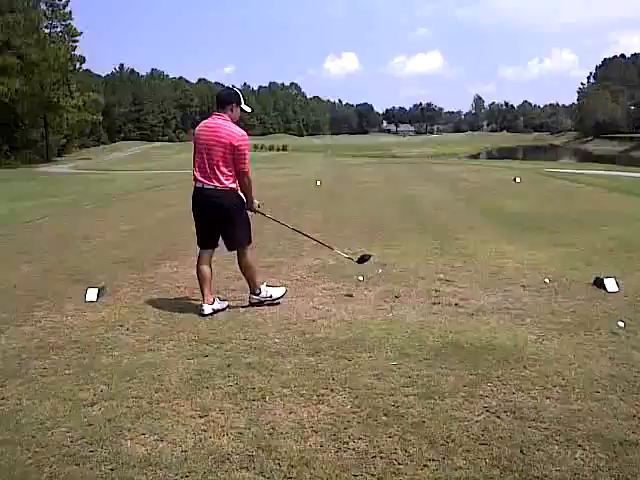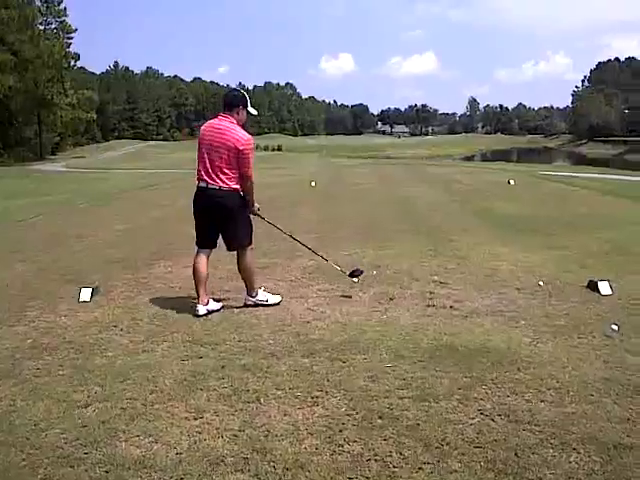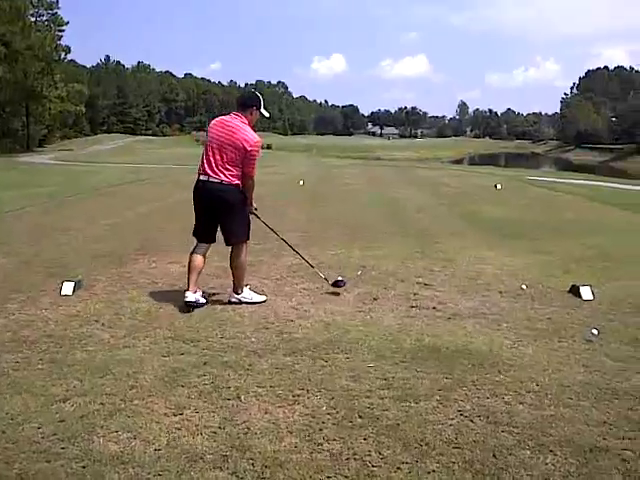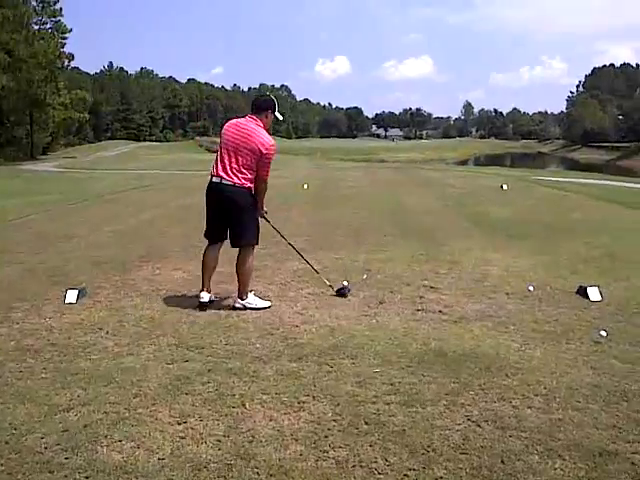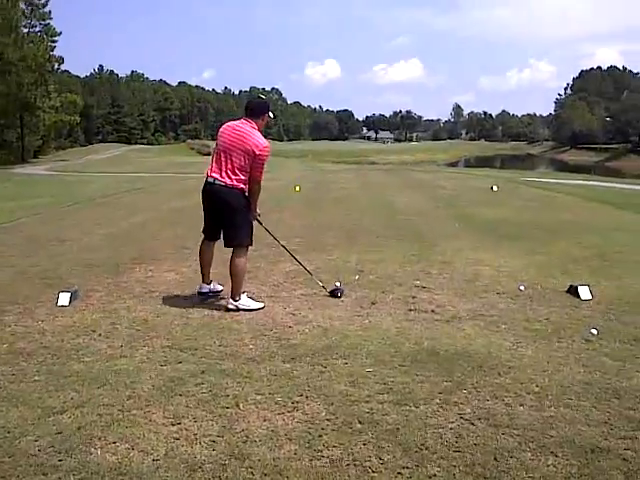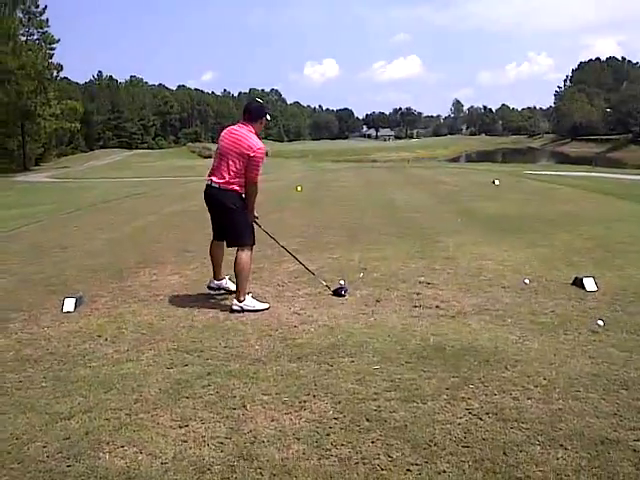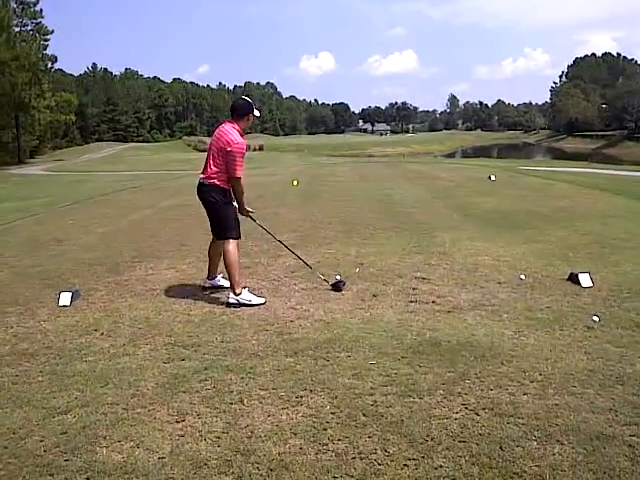
dt=0.2s
person 1, frame 1
left shoulder: (200, 129)
right shoulder: (238, 135)
right elbow: (243, 174)
right wrist: (250, 201)
left hip: (201, 195)
right hip: (225, 196)
left knee: (205, 251)
right knee: (243, 247)
left ankle: (208, 301)
right ankle: (257, 292)
person 1, frame 2
left shoulder: (206, 128)
right shoulder: (243, 138)
right elbow: (246, 178)
right wrist: (251, 203)
left hip: (203, 193)
right hip: (227, 197)
left knee: (204, 249)
right knee: (243, 247)
left ankle: (203, 302)
right ankle: (253, 295)
person 1, frame 3
left shoulder: (215, 123)
right shoulder: (252, 139)
right elbow: (248, 177)
right wrist: (249, 202)
left hip: (203, 186)
right hip: (228, 191)
left knee: (203, 242)
right knee: (240, 243)
left ankle: (192, 291)
right ankle: (239, 292)
person 1, frame 4
left shoulder: (229, 125)
right shoulder: (267, 142)
right elbow: (262, 181)
right wrist: (260, 206)
left hip: (215, 187)
right hip: (239, 193)
left knee: (214, 242)
right knee: (247, 247)
left ankle: (205, 292)
right ankle: (243, 297)
person 1, frame 5
left shoulder: (226, 128)
right shoulder: (261, 144)
right elbow: (255, 182)
right wrist: (253, 208)
left hip: (210, 187)
right hip: (232, 194)
left knee: (209, 238)
right knee: (241, 247)
left ankle: (206, 284)
right ankle: (237, 298)
person 1, frame 6
left shoulder: (227, 132)
right shoulder: (256, 146)
right elbow: (251, 184)
right wrist: (251, 210)
left hip: (212, 190)
right hip: (230, 196)
left knee: (219, 238)
right knee: (245, 246)
left ankle: (218, 279)
right ankle: (242, 299)
person 1, frame 7
left shoulder: (222, 130)
right shoulder: (237, 142)
right elbow: (236, 179)
left wrist: (236, 201)
right wrist: (241, 205)
left hip: (208, 187)
right hip: (216, 191)
left knee: (220, 236)
right knee: (231, 240)
left ankle: (212, 278)
right ankle: (238, 292)
